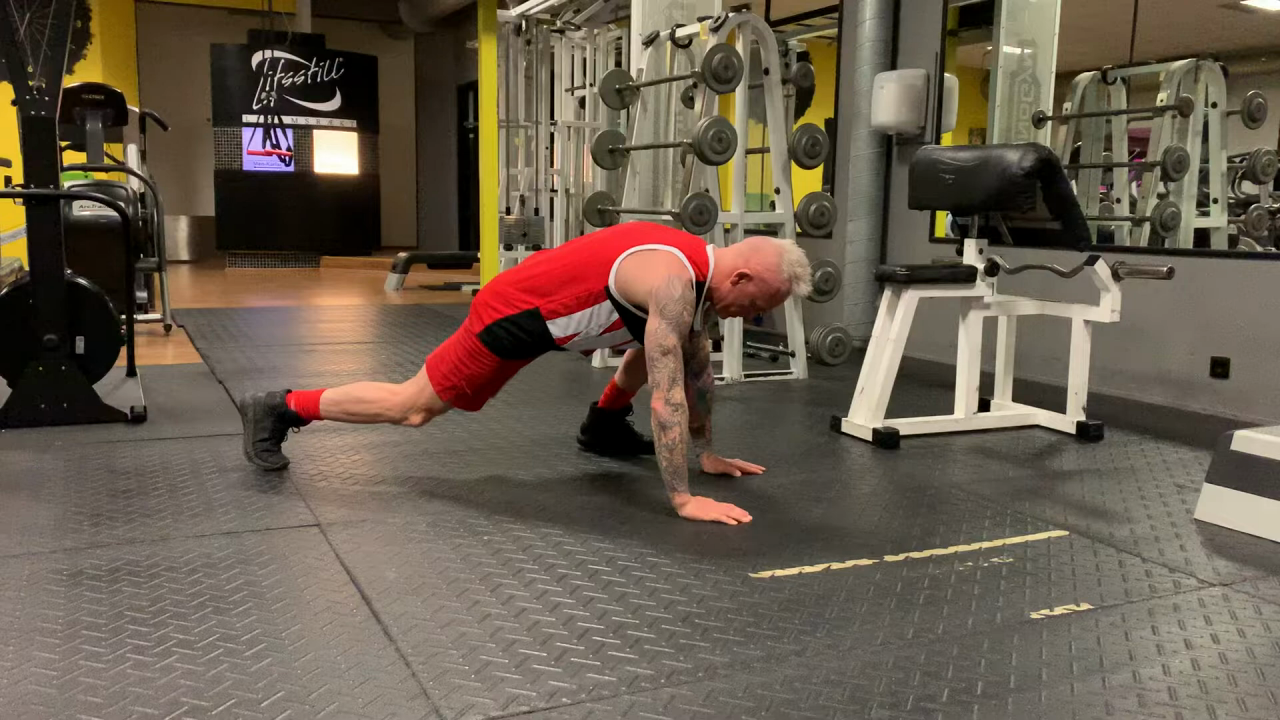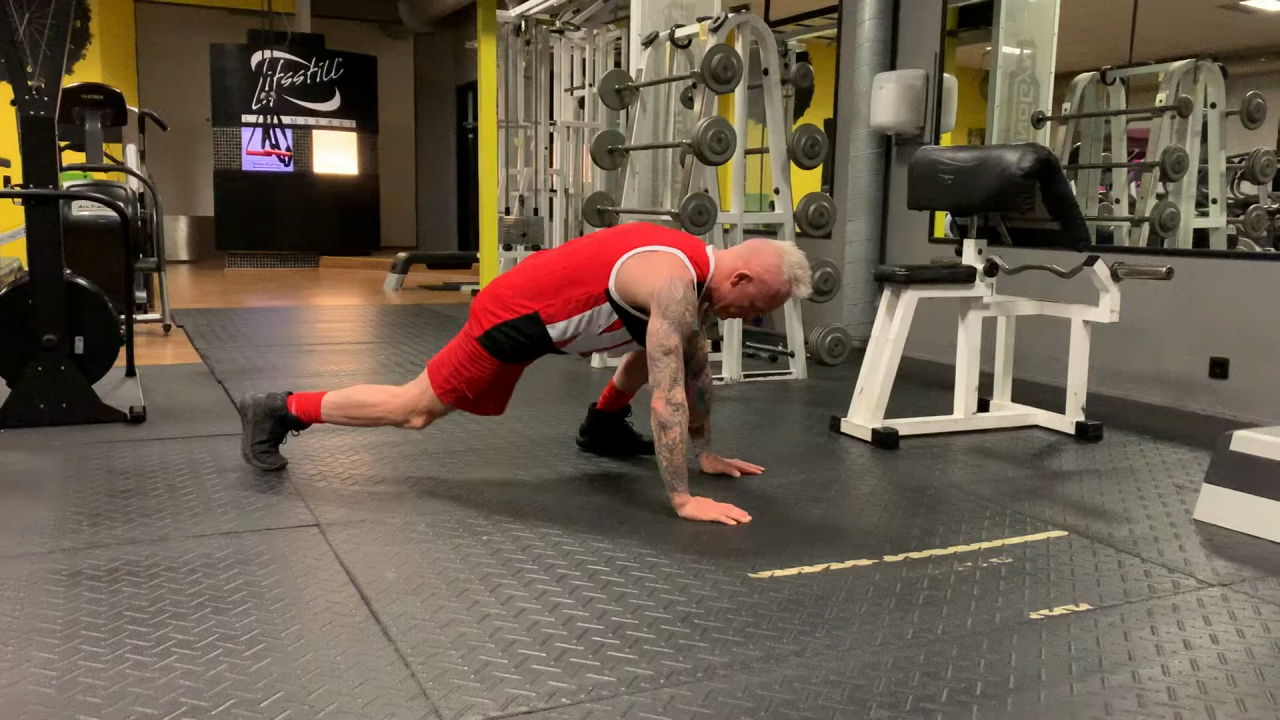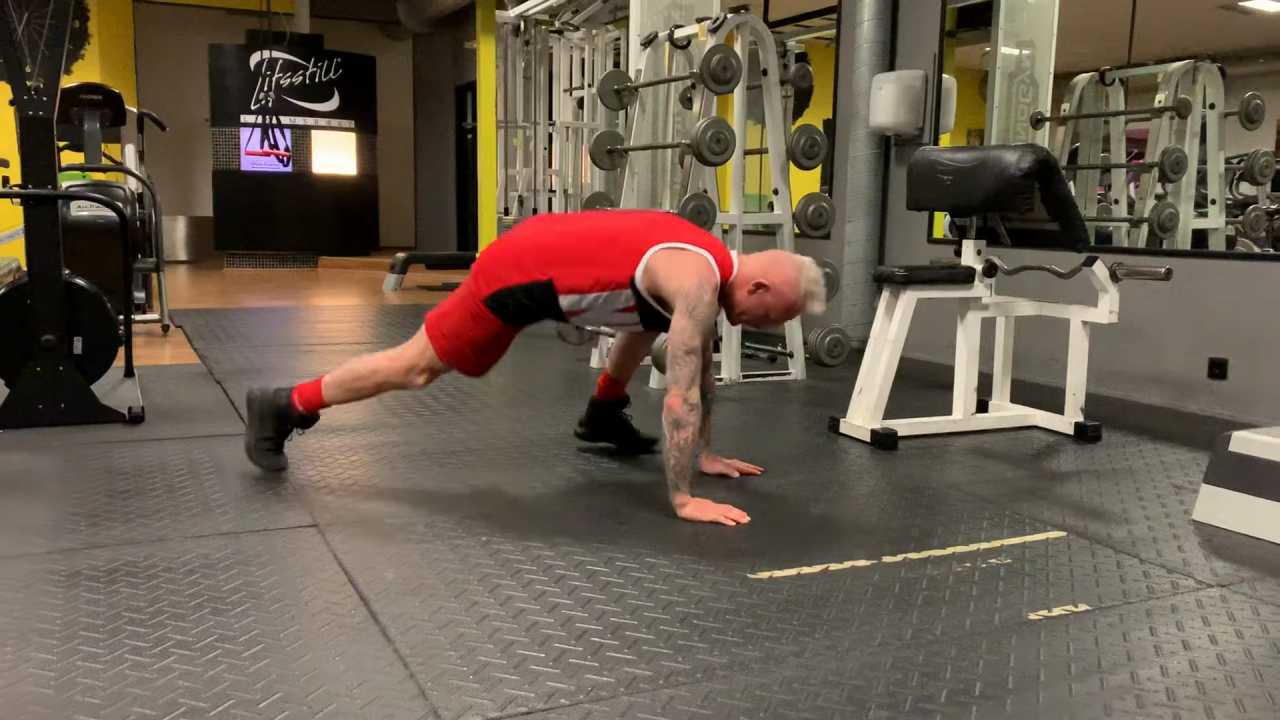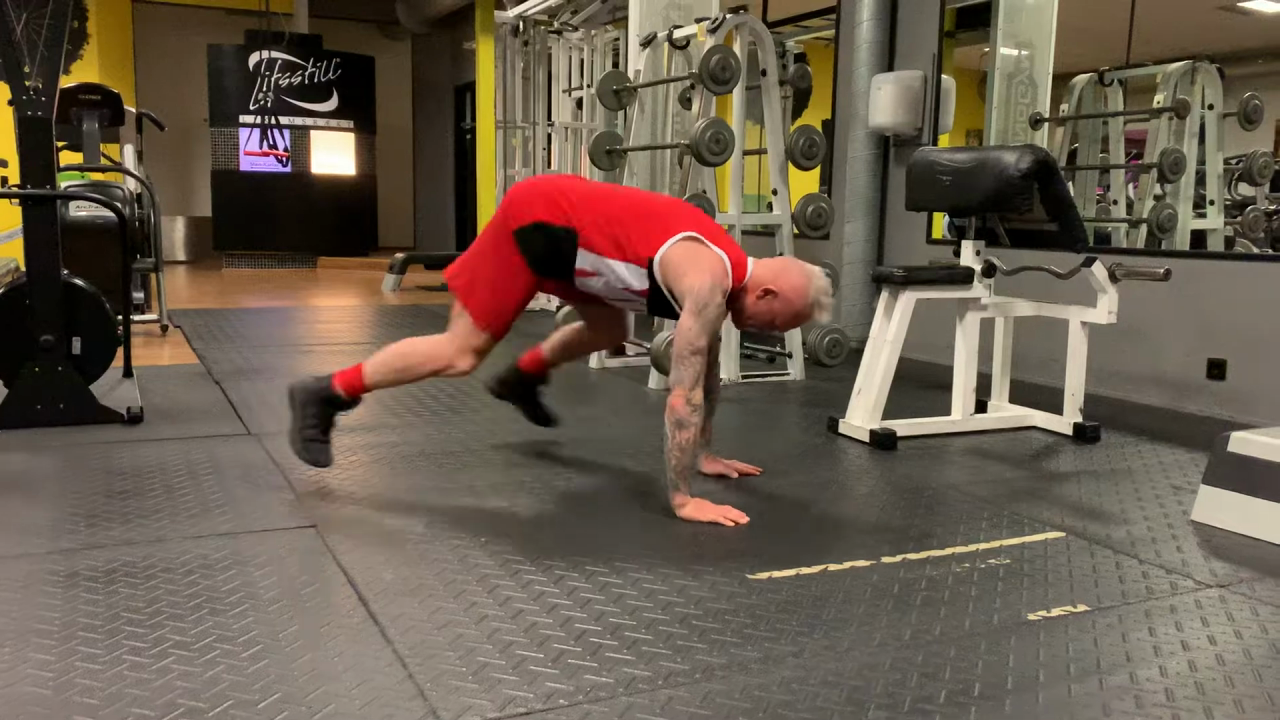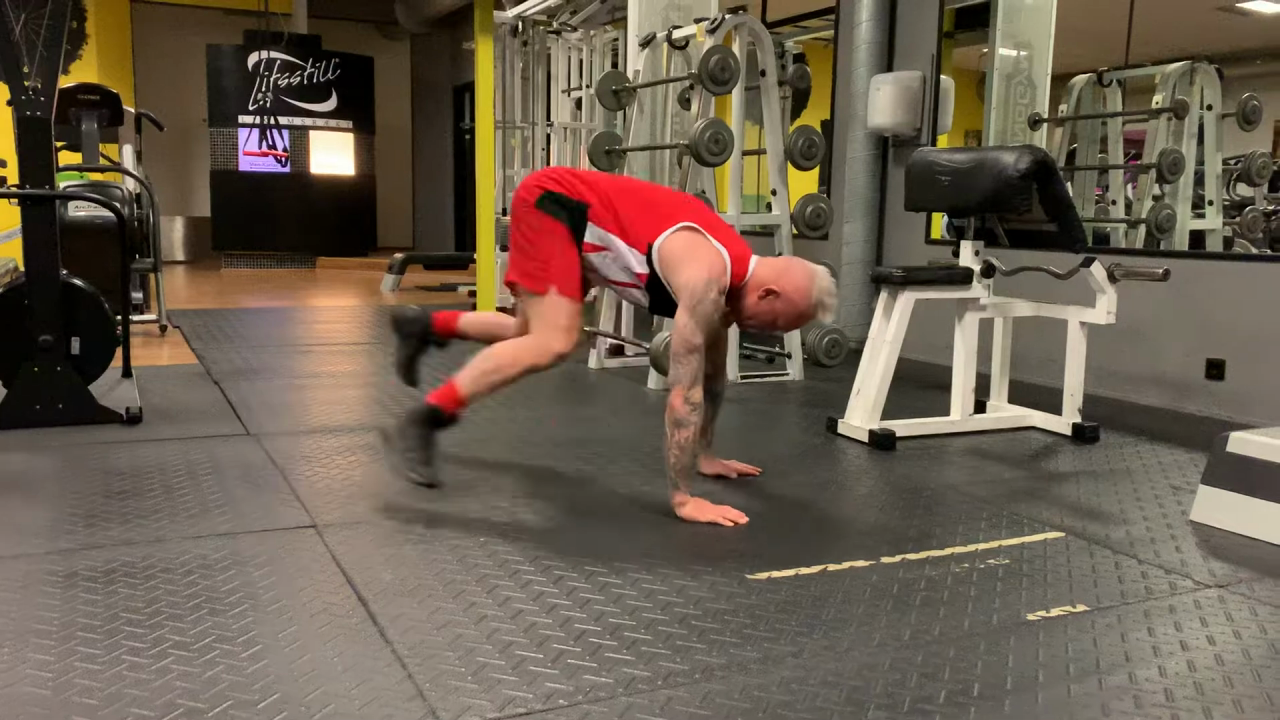
dt=0.1s
person 1, frame 1
left shoulder: (699, 270)
right shoulder: (673, 281)
left elbow: (697, 369)
right elbow: (667, 394)
left wrist: (707, 452)
right wrist: (684, 498)
left hip: (547, 306)
right hip: (515, 312)
left knee: (663, 338)
right knee: (412, 407)
left ankle: (603, 424)
right ankle: (277, 409)
person 1, frame 2
left shoulder: (698, 269)
right shoulder: (675, 283)
left elbow: (694, 369)
right elbow: (667, 394)
left wrist: (706, 451)
right wrist: (684, 498)
left hip: (543, 306)
right hip: (514, 315)
left knee: (661, 338)
right knee: (412, 410)
left ankle: (602, 424)
right ankle: (276, 411)
person 1, frame 3
left shoulder: (713, 270)
right shoulder: (700, 283)
left elbow: (701, 364)
right elbow: (681, 393)
left wrist: (704, 455)
right wrist: (685, 499)
left hip: (553, 263)
right hip: (522, 271)
left knee: (649, 330)
right knee: (415, 367)
left ankle: (600, 416)
right ankle: (281, 407)
person 1, frame 4
left shoulder: (720, 268)
right shoulder: (707, 280)
left elbow: (705, 366)
right elbow: (685, 390)
left wrist: (704, 455)
right wrist: (684, 498)
left hip: (564, 224)
right hip: (538, 217)
left knee: (607, 331)
right knee: (460, 354)
left ankle: (520, 378)
right ankle: (325, 395)
person 1, frame 5
left shoulder: (747, 274)
right shoulder: (708, 275)
left elbow: (712, 368)
right elbow: (685, 391)
left wrist: (703, 454)
right wrist: (684, 495)
left hip: (582, 222)
right hip: (552, 201)
left knee: (533, 334)
right knee: (553, 343)
left ankle: (430, 327)
right ankle: (425, 421)
